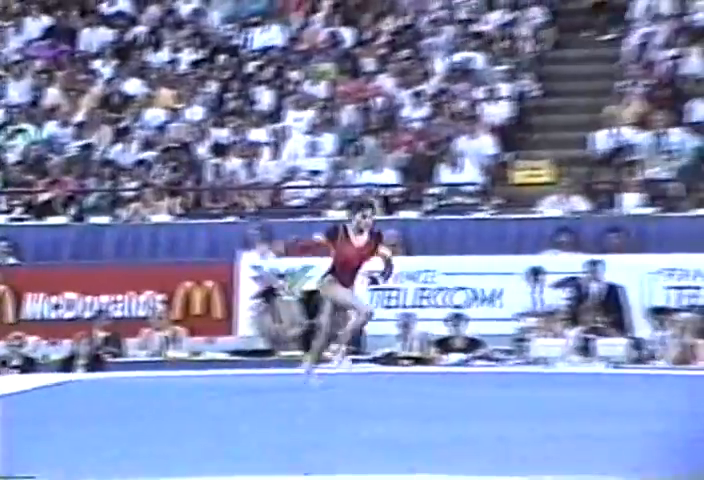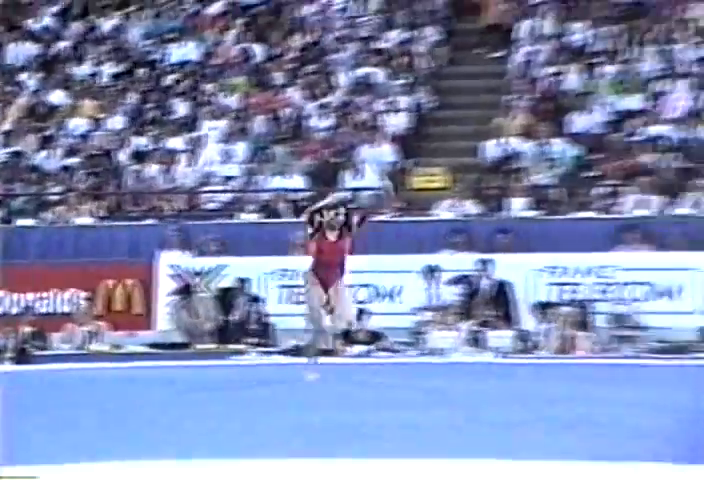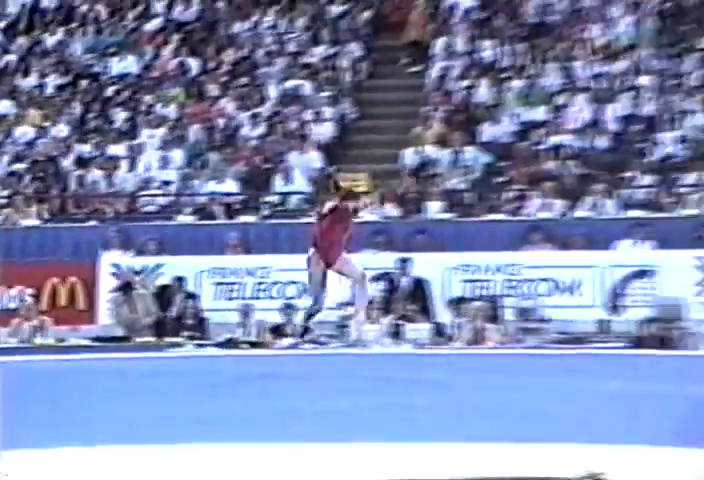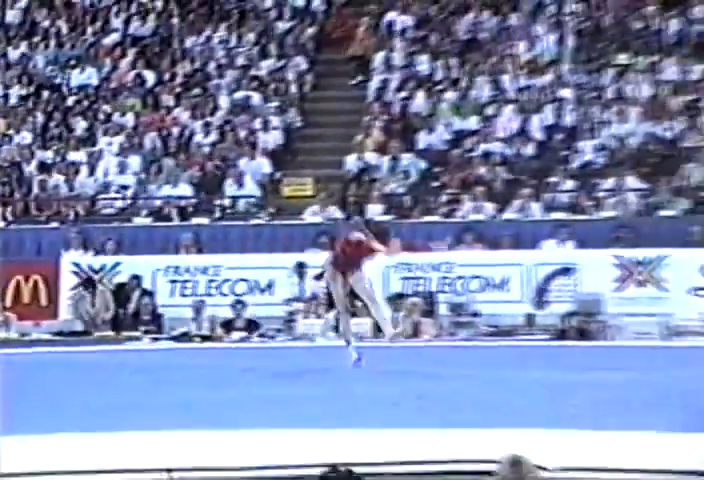
dt=0.2s
person 1, frame 1
left shoulder: (374, 238)
right shoulder: (337, 232)
left elbow: (388, 260)
left wrist: (384, 275)
left hip: (348, 287)
right hip: (332, 283)
left knee: (326, 332)
right knee: (365, 311)
right ankle: (341, 348)
person 1, frame 2
left shoulder: (347, 229)
right shoulder: (316, 229)
right elbow: (309, 214)
right wrist: (323, 204)
left hip: (336, 282)
right hip: (315, 280)
left knee: (347, 321)
right knee: (319, 327)
person 1, frame 3
left shoulder: (349, 211)
right shoulder: (327, 209)
right wrist: (358, 203)
left hip: (338, 256)
right hip: (318, 257)
left knee: (360, 276)
right knee: (317, 304)
left ankle: (359, 317)
right ankle: (306, 321)
person 1, frame 4
left shoulder: (371, 243)
right shoulder: (356, 239)
left hip: (353, 270)
right hip: (335, 269)
left knee: (372, 299)
right knee: (343, 311)
left ankle: (390, 334)
right ankle: (352, 352)
